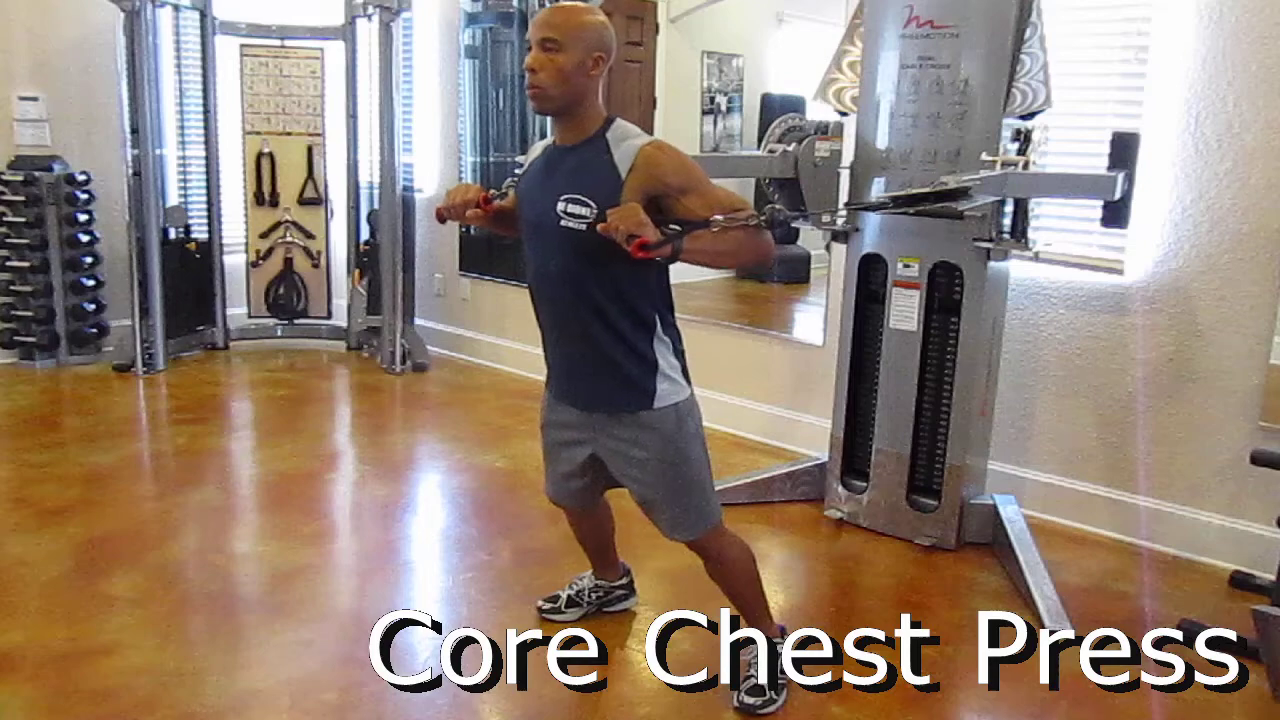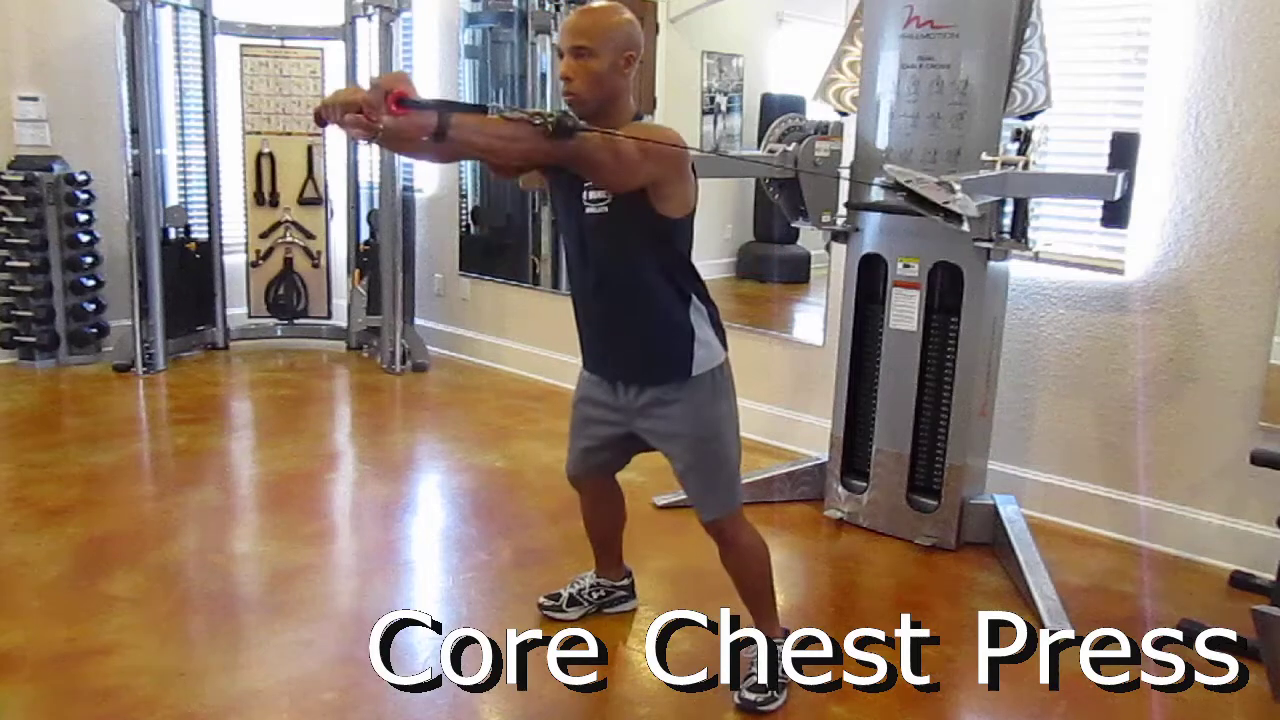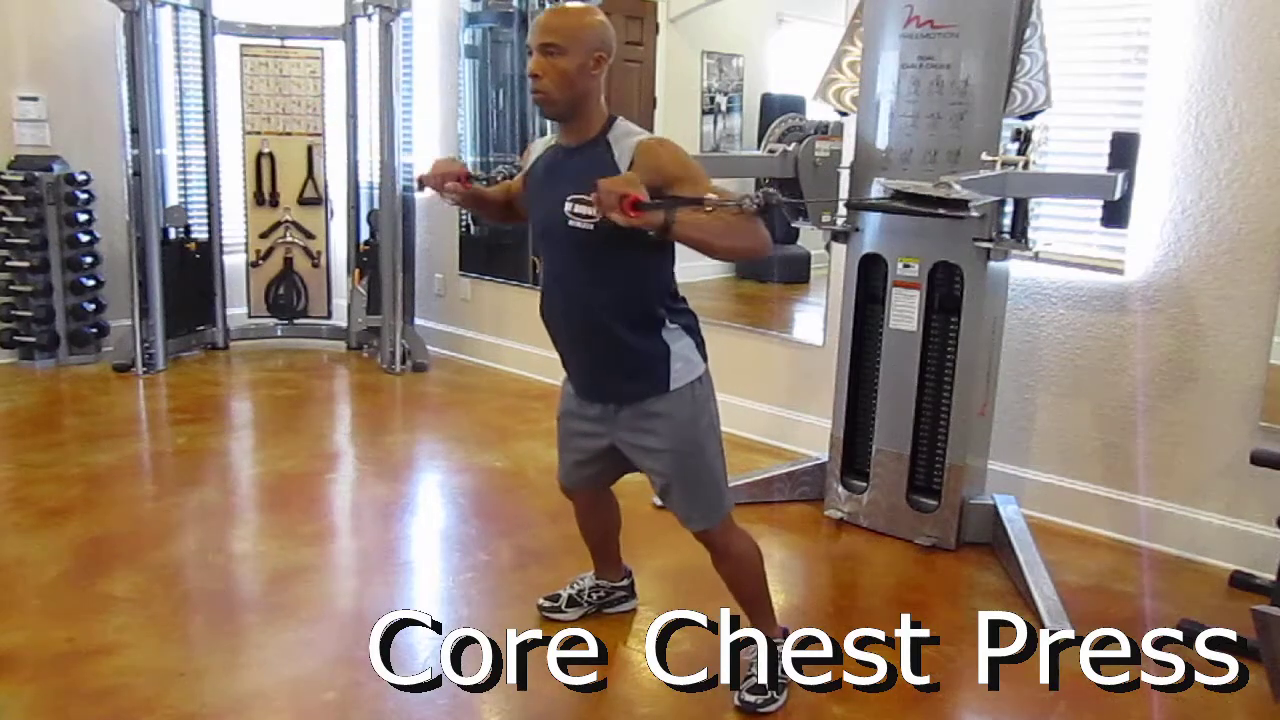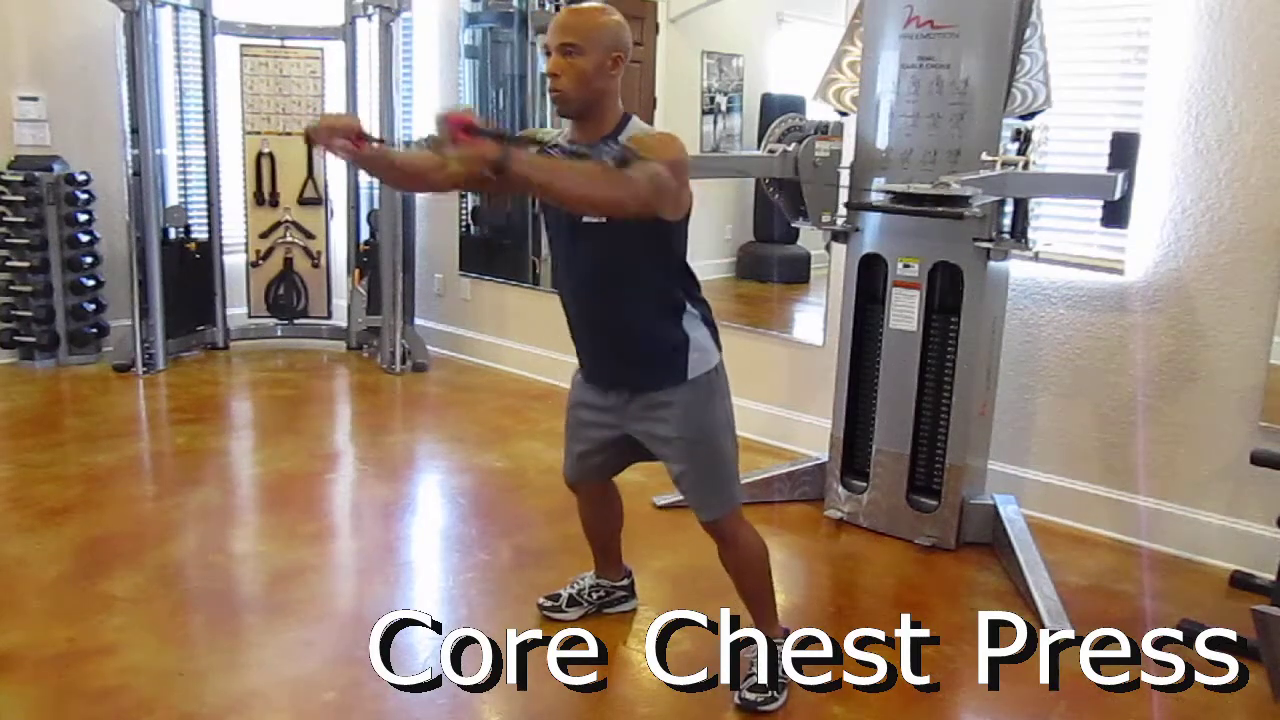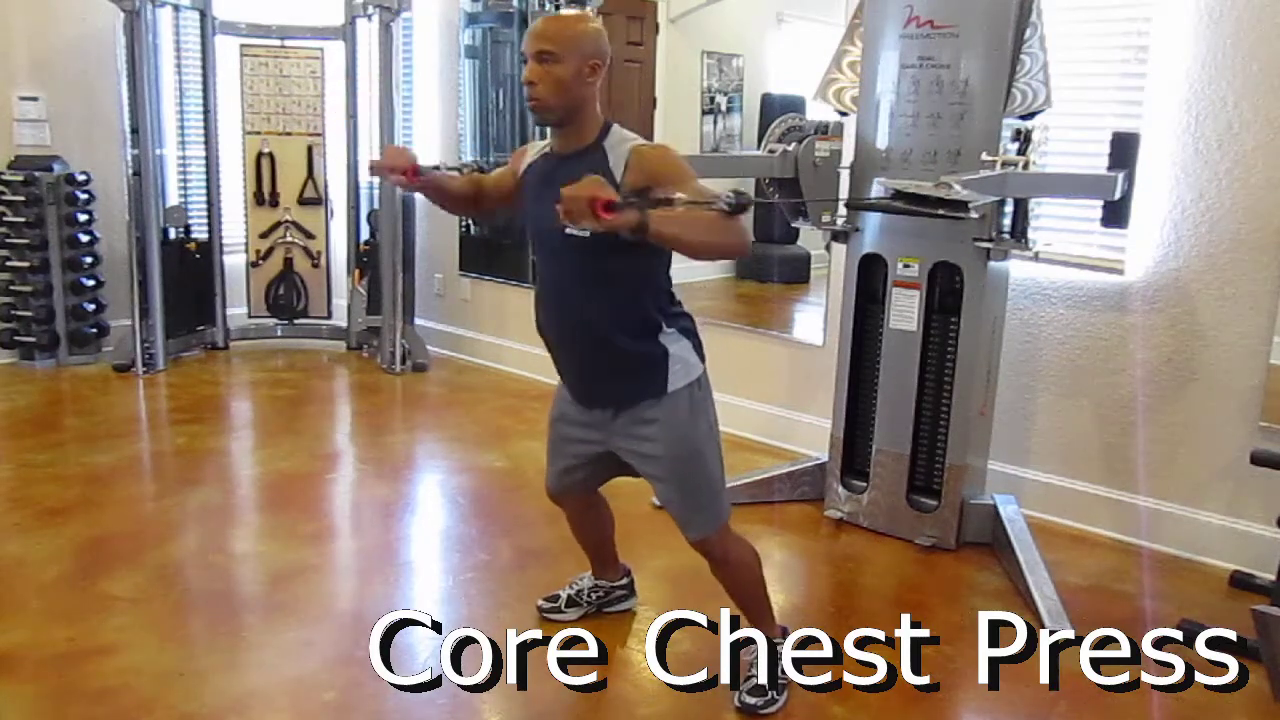
dt=1s
person 1, frame 1
left shoulder: (646, 160)
right shoulder: (539, 160)
left elbow: (757, 240)
left wrist: (664, 242)
right wrist: (479, 209)
left hip: (643, 398)
right hip: (566, 391)
left knee: (701, 532)
right knee: (573, 496)
left ankle: (767, 644)
right ankle: (610, 583)
person 1, frame 2
left shoulder: (656, 149)
right shoulder: (558, 146)
left elbow: (552, 147)
right elbow: (460, 143)
left wrist: (430, 119)
right wrist: (379, 124)
left hip: (683, 375)
right hip: (606, 369)
left knee: (721, 517)
right knee: (588, 475)
left ankle: (771, 643)
right ankle: (612, 583)
person 1, frame 3
left shoulder: (648, 157)
right shoulder: (541, 157)
left elbow: (751, 237)
right elbow: (511, 209)
left wrist: (656, 218)
right wrist: (466, 191)
left hip: (661, 385)
right hip: (586, 382)
left knee: (711, 526)
right knee: (580, 486)
left ankle: (770, 644)
right ankle: (612, 583)
person 1, frame 4
left shoulder: (654, 151)
right shoulder: (546, 150)
left elbow: (617, 196)
right elbow: (437, 171)
left wrist: (500, 158)
right wrist: (362, 149)
left hip: (678, 374)
right hip: (600, 372)
left knee: (720, 517)
right knee: (586, 478)
left ankle: (770, 643)
right ankle: (612, 582)
person 1, frame 5
left shoulder: (645, 162)
right shoulder: (532, 163)
left elbow: (731, 236)
right elbow: (475, 196)
left wrist: (630, 219)
right wrist: (422, 178)
left hip: (658, 388)
right hip: (582, 386)
left knee: (709, 535)
right knee: (568, 489)
left ankle: (770, 645)
right ankle: (610, 583)
